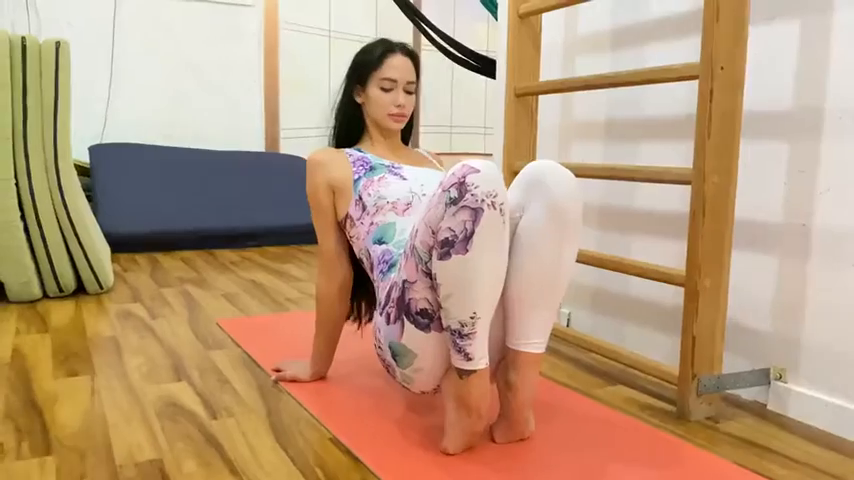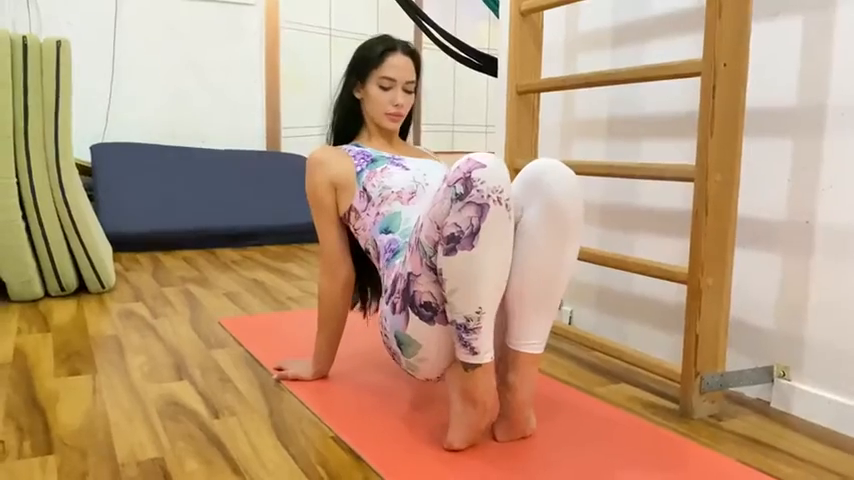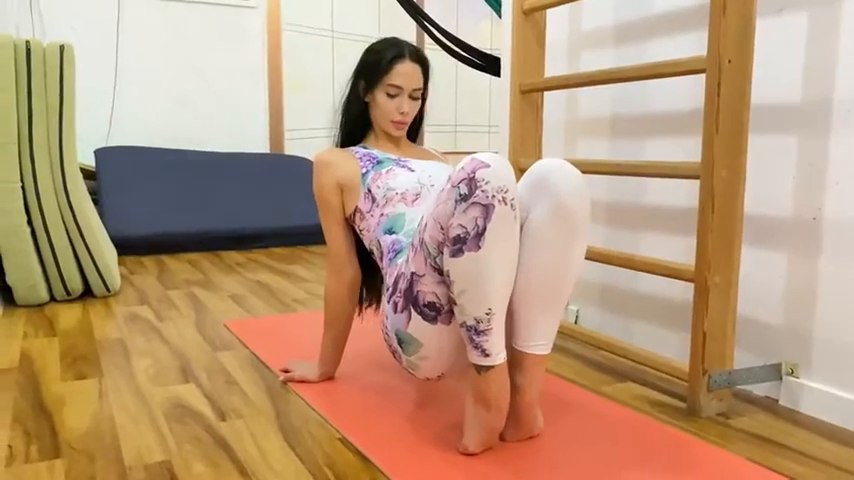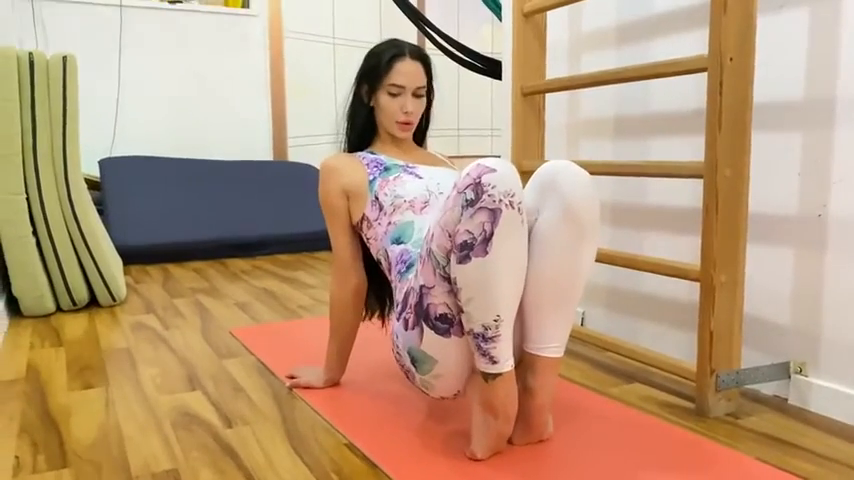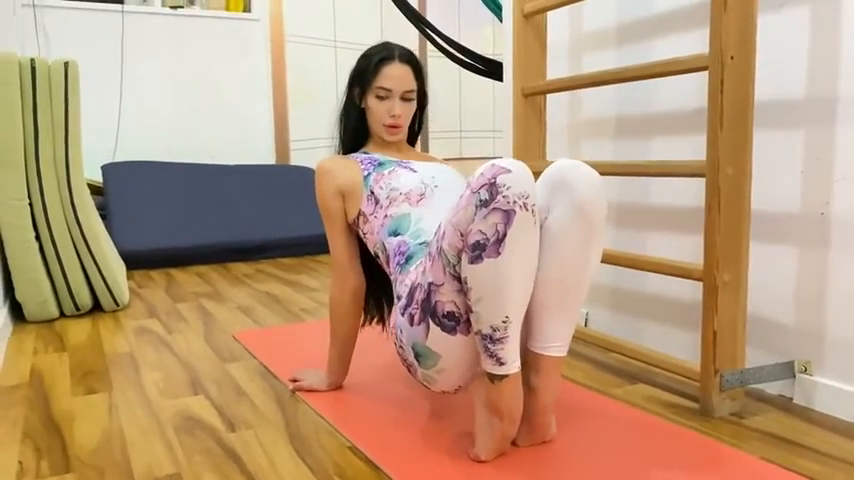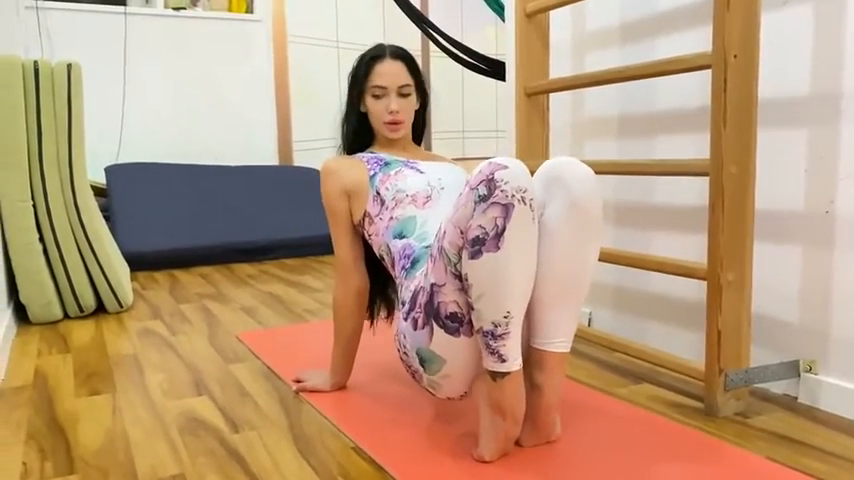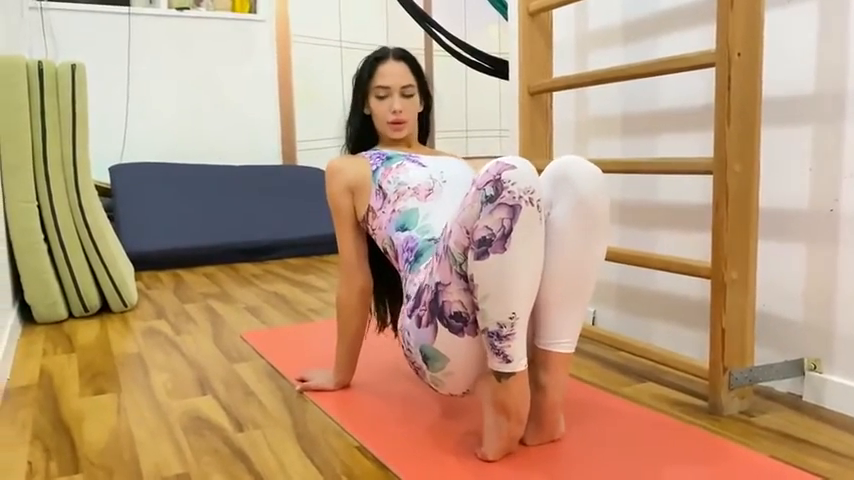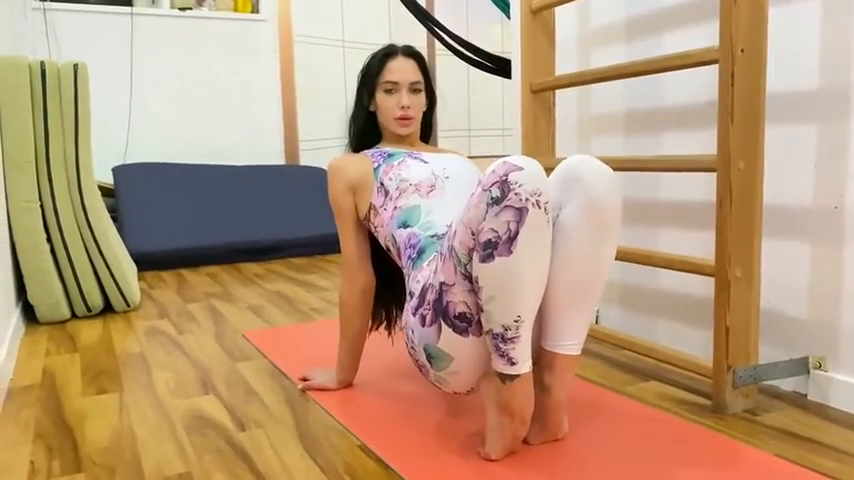
dt=0.4s
person 1, frame 1
left shoulder: (430, 161)
right shoulder: (329, 165)
right elbow: (335, 272)
left hip: (475, 322)
right hip: (416, 338)
left knee: (547, 179)
right knee: (474, 179)
left ankle: (516, 383)
right ankle: (466, 383)
person 1, frame 2
left shoulder: (427, 157)
right shoulder: (329, 164)
right elbow: (337, 270)
left hip: (479, 310)
right hip: (420, 328)
left knee: (549, 177)
right knee: (480, 172)
left ankle: (515, 384)
right ankle: (472, 375)
person 1, frame 3
left shoulder: (435, 158)
right shoulder: (335, 164)
right elbow: (344, 270)
left hip: (483, 304)
right hip: (422, 323)
left knee: (556, 177)
right knee: (485, 170)
left ankle: (523, 386)
right ankle: (487, 378)
person 1, frame 4
left shoulder: (443, 164)
right shoulder: (342, 171)
right elbow: (350, 278)
left hip: (494, 320)
right hip: (434, 338)
left knee: (563, 180)
right knee: (489, 179)
left ankle: (535, 391)
right ankle: (493, 388)
person 1, frame 5
left shoulder: (439, 166)
right shoulder: (337, 173)
right elbow: (349, 279)
left hip: (501, 310)
right hip: (434, 329)
left knee: (572, 180)
right knee: (504, 178)
left ankle: (537, 391)
right ankle: (497, 390)
person 1, frame 6
left shoulder: (446, 165)
right shoulder: (343, 172)
right elbow: (352, 279)
left hip: (504, 316)
right hip: (439, 337)
left knee: (566, 175)
right knee: (502, 176)
left ankle: (542, 387)
right ankle: (501, 391)
person 1, frame 7
left shoulder: (454, 163)
right shoulder: (348, 171)
right elbow: (356, 278)
right wrist: (341, 374)
left hip: (509, 315)
right hip: (442, 324)
left knee: (574, 174)
right knee: (509, 175)
left ankle: (546, 387)
right ankle: (504, 391)
person 1, frame 8
left shoulder: (457, 160)
right shoulder: (350, 170)
right elbow: (359, 277)
left hip: (515, 314)
right hip: (446, 327)
left knee: (586, 175)
right knee: (516, 175)
left ankle: (550, 389)
right ankle: (508, 390)
